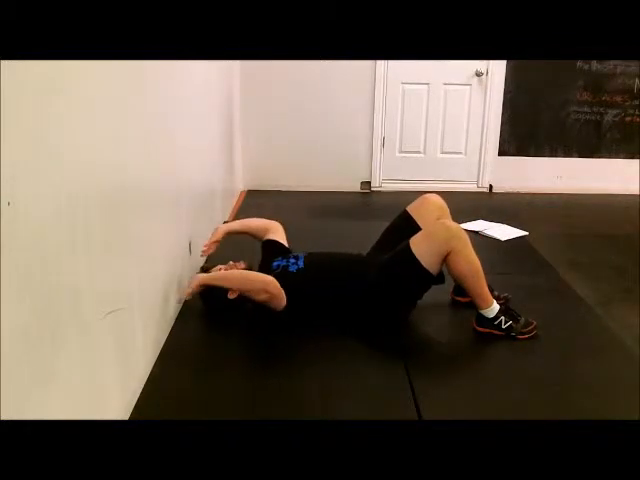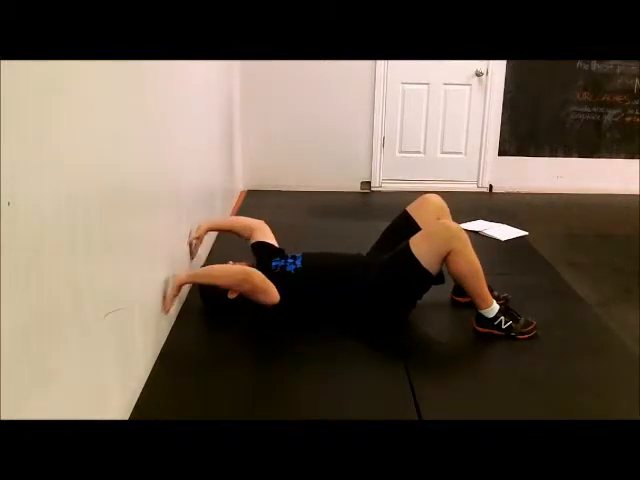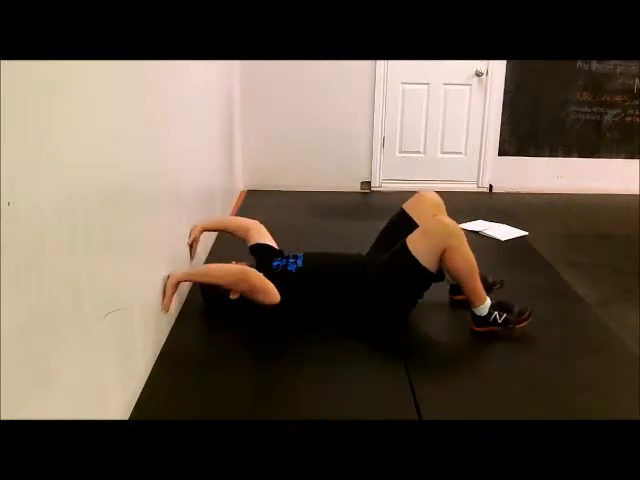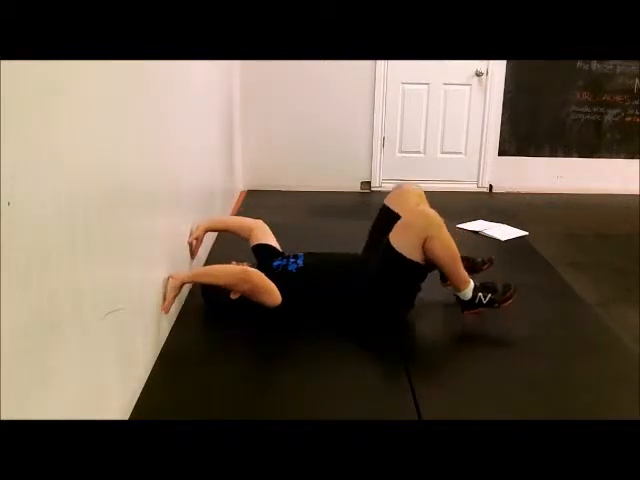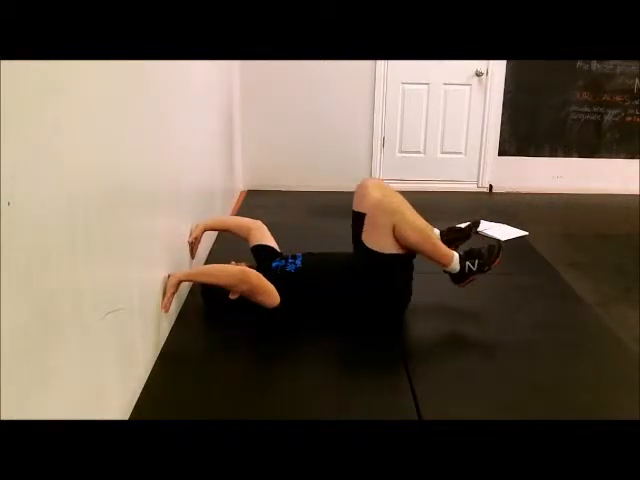
dt=0.3s
person 1, frame 1
left shoulder: (270, 263)
right shoulder: (266, 295)
left elbow: (272, 226)
right elbow: (268, 286)
left wrist: (225, 228)
right wrist: (205, 279)
left hip: (373, 265)
right hip: (381, 293)
left knee: (432, 204)
right knee: (449, 232)
left ankle: (467, 286)
right ankle: (491, 315)
person 1, frame 2
left shoulder: (269, 264)
right shoulder: (268, 293)
left elbow: (256, 225)
right elbow: (245, 276)
left wrist: (207, 226)
right wrist: (184, 278)
left hip: (373, 265)
right hip: (381, 292)
left knee: (432, 203)
right knee: (449, 233)
left ankle: (467, 288)
right ankle: (491, 315)
person 1, frame 3
left shoulder: (269, 263)
right shoulder: (268, 291)
left elbow: (251, 226)
right elbow: (243, 276)
left wrist: (203, 225)
right wrist: (181, 276)
left hip: (372, 265)
right hip: (383, 292)
left knee: (428, 201)
right knee: (446, 230)
left ankle: (464, 284)
right ankle: (485, 311)
person 1, frame 4
left shoulder: (270, 264)
right shoulder: (268, 294)
left elbow: (255, 226)
right elbow: (243, 277)
left wrist: (205, 226)
right wrist: (181, 277)
left hip: (370, 265)
right hip: (384, 293)
left knee: (407, 195)
right knee: (421, 215)
left ankle: (450, 265)
right ankle: (469, 295)
person 1, frame 5
left shoulder: (268, 263)
right shoulder: (269, 294)
left elbow: (254, 226)
right elbow: (243, 277)
left wrist: (204, 225)
right wrist: (180, 276)
left hip: (363, 268)
right hip: (381, 290)
left knee: (370, 188)
right knee: (382, 206)
left ankle: (437, 240)
right ankle: (457, 267)
